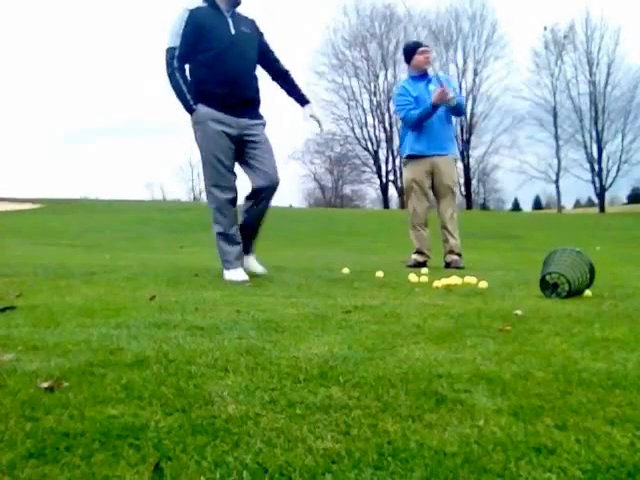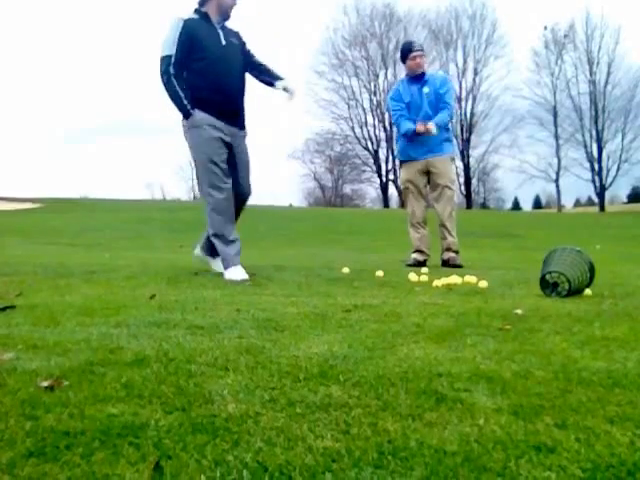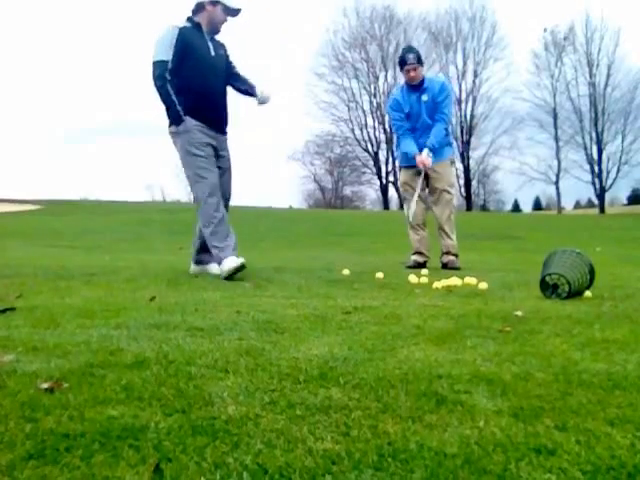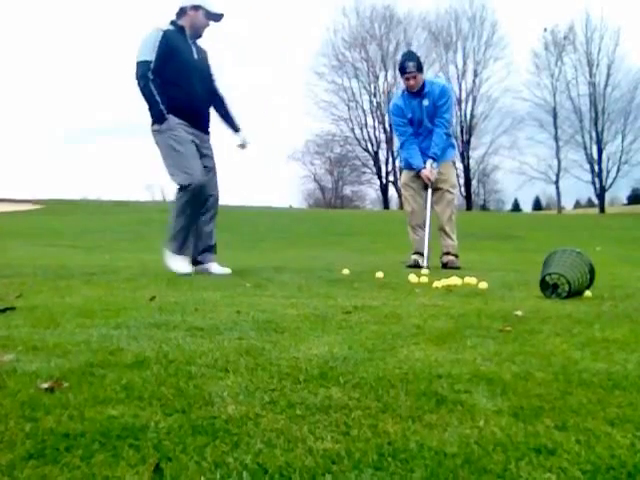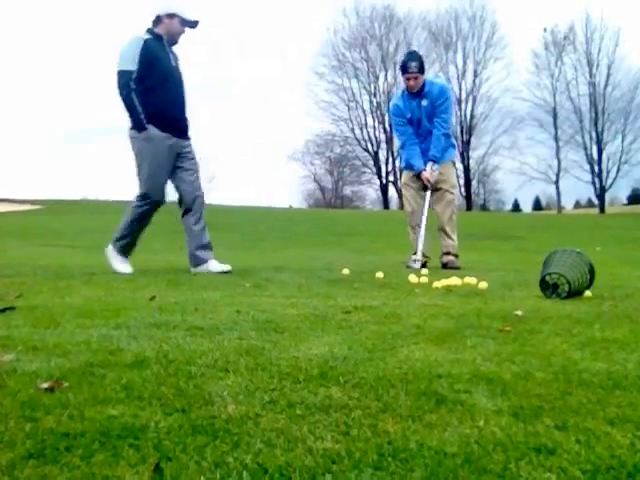
dt=0.2s
person 1, frame 1
left shoulder: (248, 26)
left elbow: (273, 65)
right elbow: (174, 64)
left wrist: (304, 102)
right wrist: (192, 106)
left hip: (250, 119)
right hip: (213, 118)
left knee: (267, 181)
right knee: (222, 191)
left ankle: (244, 247)
right ankle: (231, 261)
person 1, frame 2
left shoulder: (233, 37)
right shoulder: (185, 27)
left elbow: (254, 66)
right elbow: (169, 71)
left wrist: (278, 82)
right wrist: (189, 112)
left hip: (235, 124)
right hip: (205, 122)
left knee: (240, 190)
right knee: (217, 192)
left ankle: (209, 246)
right ankle: (229, 261)
person 1, frame 3
left shoulder: (219, 48)
right shoulder: (177, 35)
left elbow: (233, 77)
right elbow: (161, 76)
left wrist: (255, 91)
right wrist: (179, 117)
left hip: (217, 131)
right hip: (191, 128)
left knee: (220, 195)
right knee: (208, 190)
left ankle: (203, 259)
right ankle: (225, 256)
person 1, frame 4
left shoulder: (200, 52)
right shoulder: (161, 37)
left elbow: (212, 93)
right elbow: (145, 76)
left wrist: (236, 128)
right wrist: (162, 117)
left hip: (200, 131)
right hip: (173, 127)
left knee: (209, 194)
right knee: (193, 182)
left ankle: (204, 259)
right ankle: (176, 249)
person 1, frame 5
left shoulder: (171, 55)
right shoulder: (140, 45)
right elbow: (126, 86)
left wrist: (185, 131)
right wrist: (142, 126)
left hip: (179, 138)
right hip: (153, 135)
left knee: (193, 196)
right knee: (152, 195)
left ankle: (202, 258)
right ankle: (118, 248)
person 2, frame 1
left shoulder: (441, 81)
right shoulder: (402, 90)
left elbow: (458, 111)
right elbow: (410, 117)
left wrist: (452, 99)
right wrist: (433, 102)
left hip: (445, 153)
right hip: (415, 155)
left knee: (448, 205)
right knee: (417, 207)
left ankle: (452, 253)
right ankle: (420, 253)
person 2, frame 2
left shoulder: (441, 81)
right shoulder: (397, 92)
left elbow: (448, 111)
right elbow: (400, 122)
left wrist: (434, 124)
right wrist: (415, 128)
left hip: (440, 152)
right hip: (410, 156)
left knee: (445, 204)
right knee: (415, 208)
left ankle: (450, 251)
right ankle: (419, 252)
person 2, frame 3
left shoulder: (441, 86)
right shoulder: (396, 99)
left elbow: (443, 121)
right elbow: (401, 132)
left wrist: (429, 149)
right wrist: (415, 154)
left hip: (439, 157)
right hip: (410, 161)
left knee: (445, 207)
right knee: (414, 211)
left ankle: (449, 254)
right ankle: (419, 254)
person 2, frame 4
left shoulder: (442, 90)
right shoulder: (397, 104)
left elbow: (442, 127)
right elbow: (406, 139)
left wrist: (432, 159)
right wrist: (420, 166)
left hip: (441, 159)
right hip: (412, 164)
left knee: (446, 208)
right knee: (414, 211)
left ankle: (449, 254)
right ankle: (419, 254)
person 2, frame 5
left shoulder: (441, 90)
right shoulder: (397, 104)
left elbow: (441, 128)
right elbow: (407, 140)
left wrist: (433, 162)
right wrist: (421, 168)
left hip: (441, 159)
right hip: (412, 164)
left knee: (446, 208)
right knee: (414, 211)
left ankle: (449, 254)
right ankle: (420, 254)
